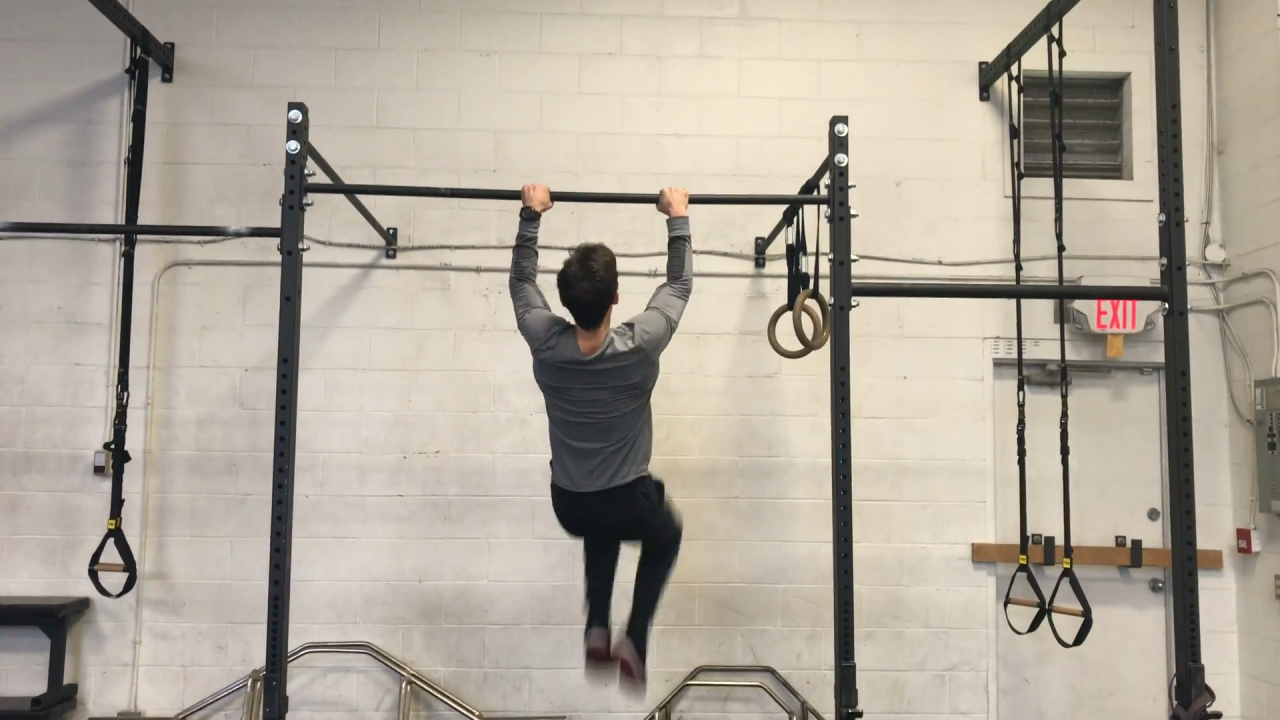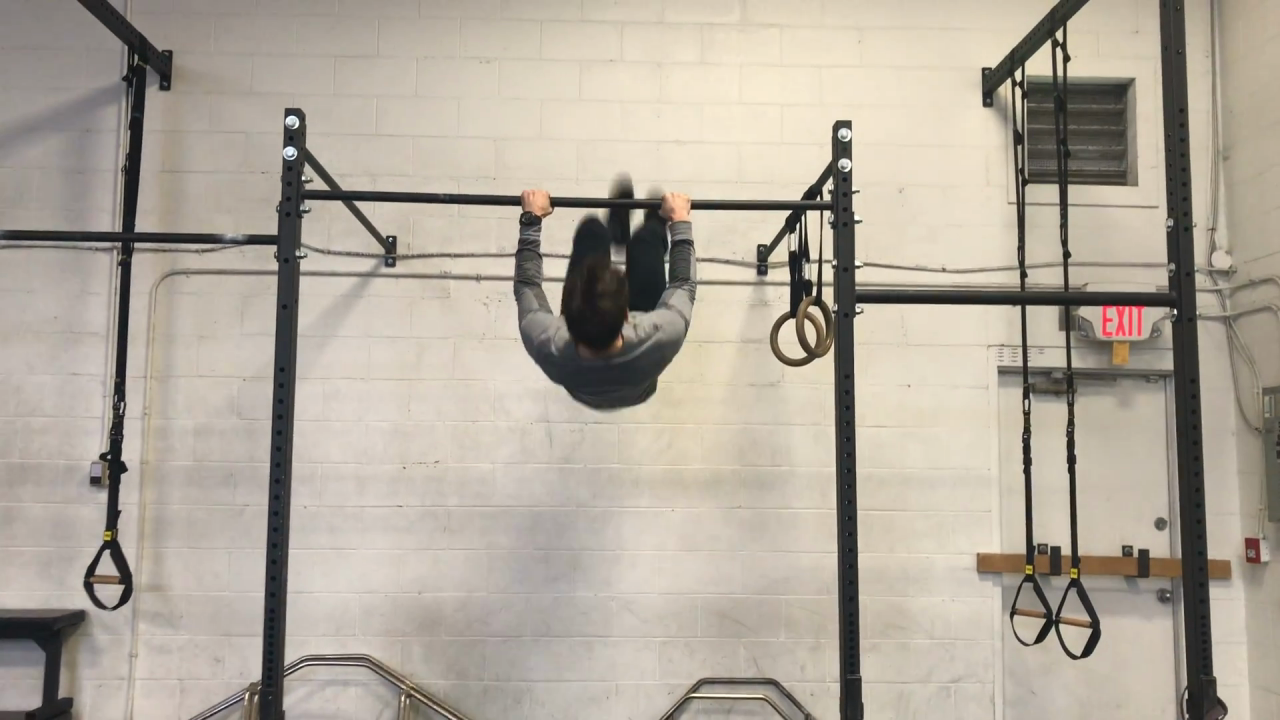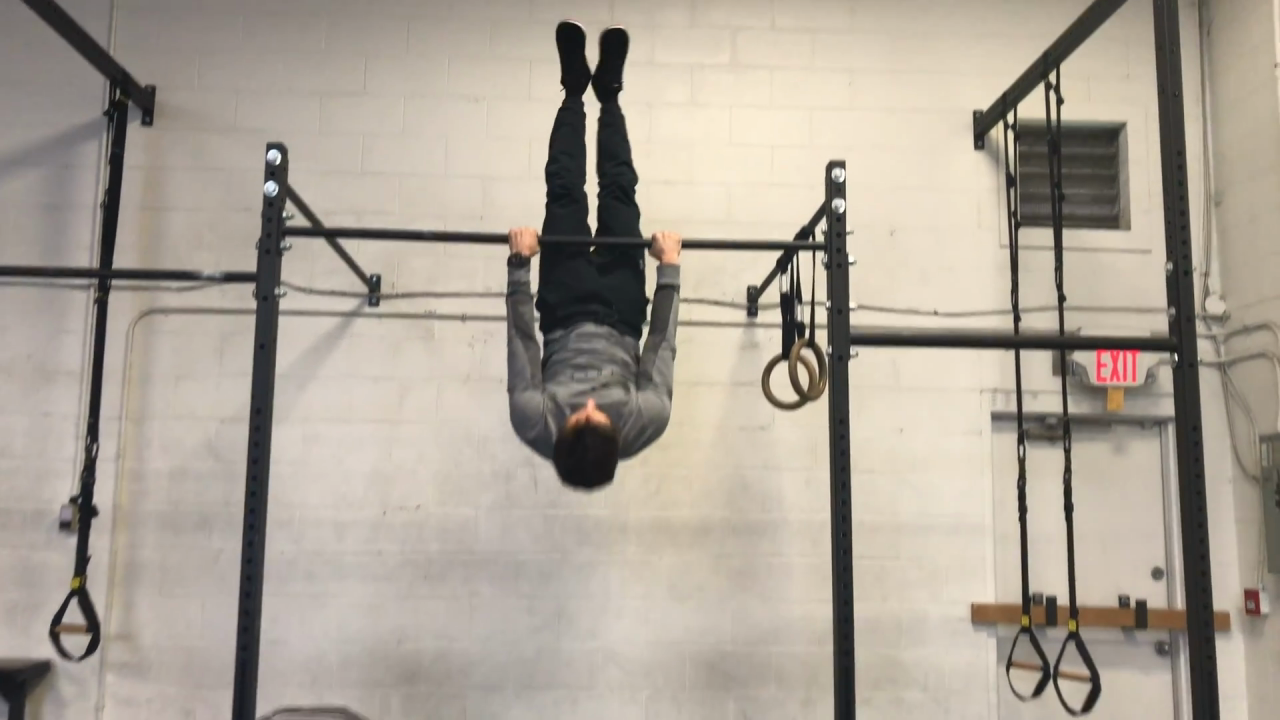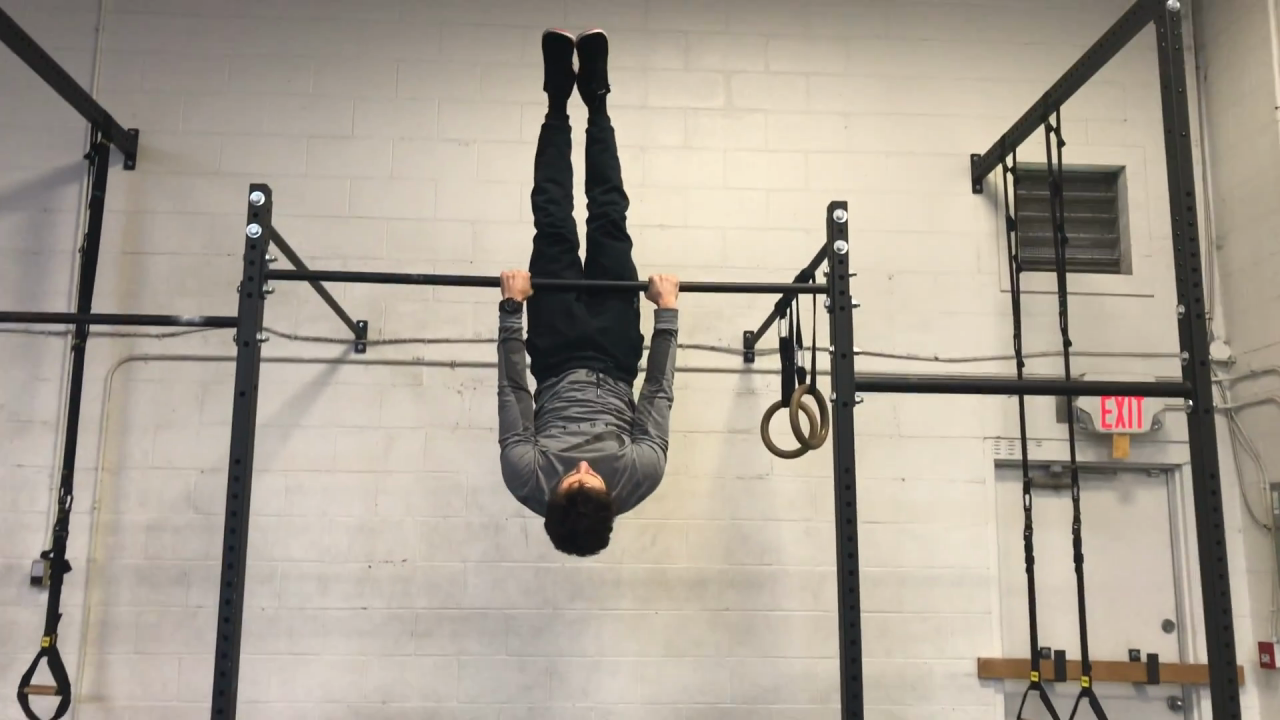
dt=0.4s
person 1, frame 1
left shoulder: (546, 340)
right shoulder: (640, 345)
left elbow: (520, 285)
right elbow: (679, 286)
left wrist: (532, 215)
right wrist: (678, 219)
left hip: (569, 501)
right hip: (630, 500)
right knee: (664, 533)
left ankle: (597, 632)
right ankle: (633, 646)
person 1, frame 2
left shoulder: (551, 347)
right shoulder: (654, 341)
left elbow: (527, 287)
right elbow: (683, 290)
left wrist: (531, 220)
right wrist: (681, 224)
left hip: (575, 368)
right hip: (637, 373)
left knee: (590, 233)
right knee: (647, 242)
left ankle: (616, 228)
right ankle: (655, 221)
person 1, frame 3
left shoulder: (535, 428)
right shoulder: (643, 426)
left elbow: (521, 338)
right elbow: (662, 344)
left wrist: (519, 263)
right wrist: (669, 268)
left hip: (565, 318)
right hip: (617, 321)
left knee: (564, 197)
right knee: (618, 198)
left ankle: (575, 90)
right ankle: (608, 94)
person 1, frame 4
left shoulder: (527, 482)
right shoulder: (640, 478)
left elbow: (512, 390)
right elbow: (658, 392)
left wrist: (511, 309)
right wrist: (666, 312)
left hip: (558, 361)
right hip: (611, 364)
left knee: (554, 232)
right knee: (608, 228)
left ankle: (560, 100)
right ankle: (594, 99)
